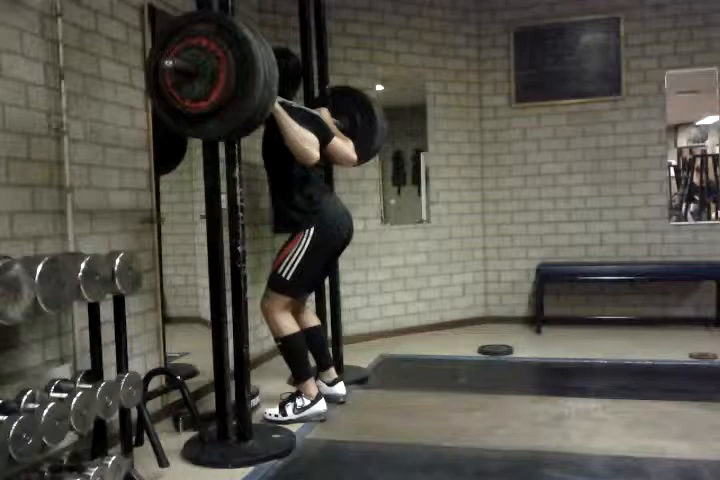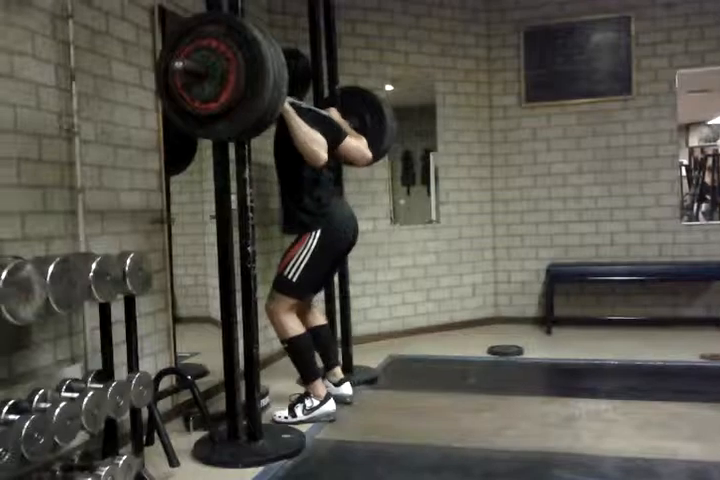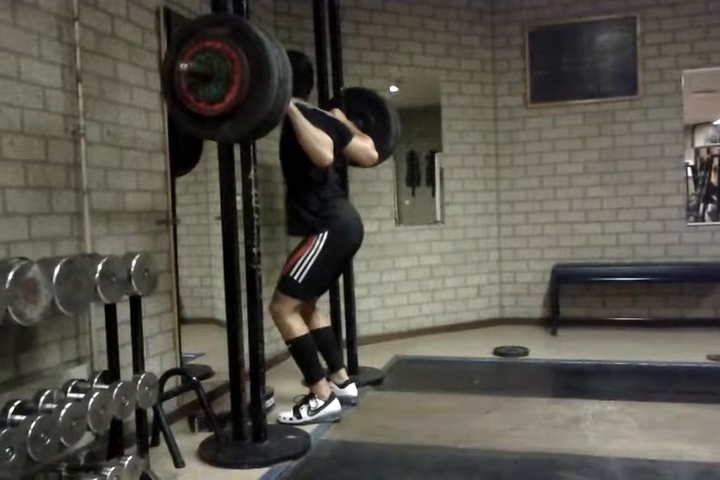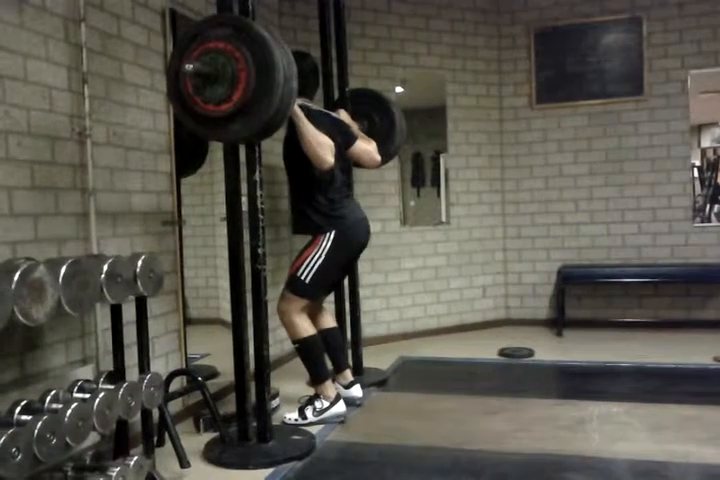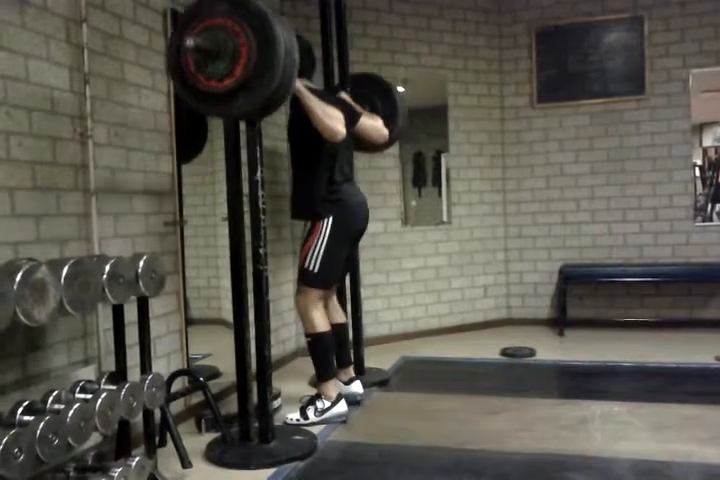
dt=0.4s
person 1, frame 1
left shoulder: (287, 115)
right shoulder: (307, 116)
left elbow: (310, 154)
right elbow: (348, 157)
left wrist: (274, 109)
right wrist: (329, 122)
left hip: (317, 224)
right hip: (335, 219)
left knee: (275, 305)
right knee: (294, 302)
left ankle: (310, 396)
right ankle: (329, 380)
person 1, frame 2
left shoulder: (298, 117)
right shoulder: (318, 117)
left elbow: (318, 155)
right elbow: (363, 155)
left wrist: (283, 110)
right wrist: (340, 121)
left hip: (321, 226)
right hip: (339, 221)
left knee: (280, 306)
right knee: (301, 302)
left ankle: (318, 397)
right ankle: (336, 380)
person 1, frame 3
left shoulder: (302, 118)
right shoulder: (324, 118)
left elbow: (323, 155)
right elbow: (369, 154)
left wrist: (289, 109)
right wrist: (346, 122)
left hip: (328, 228)
right hip: (344, 223)
left knee: (283, 307)
right knee: (304, 304)
left ankle: (322, 398)
right ankle: (341, 381)
person 1, frame 4
left shoulder: (306, 120)
right shoulder: (330, 120)
left elbow: (325, 159)
right elbow: (372, 158)
left wrist: (293, 112)
right wrist: (351, 125)
left hip: (336, 229)
right hip: (352, 224)
left knee: (291, 307)
right knee: (312, 304)
left ankle: (328, 399)
right ankle: (346, 382)
person 1, frame 5
left shoulder: (309, 101)
right shoulder: (331, 99)
left elbow: (335, 131)
right elbow: (379, 133)
left wrist: (299, 90)
right wrist: (351, 104)
left hip: (333, 211)
right hip: (350, 206)
left knee: (309, 300)
right knee: (325, 296)
left ankle: (330, 398)
right ankle: (348, 380)
